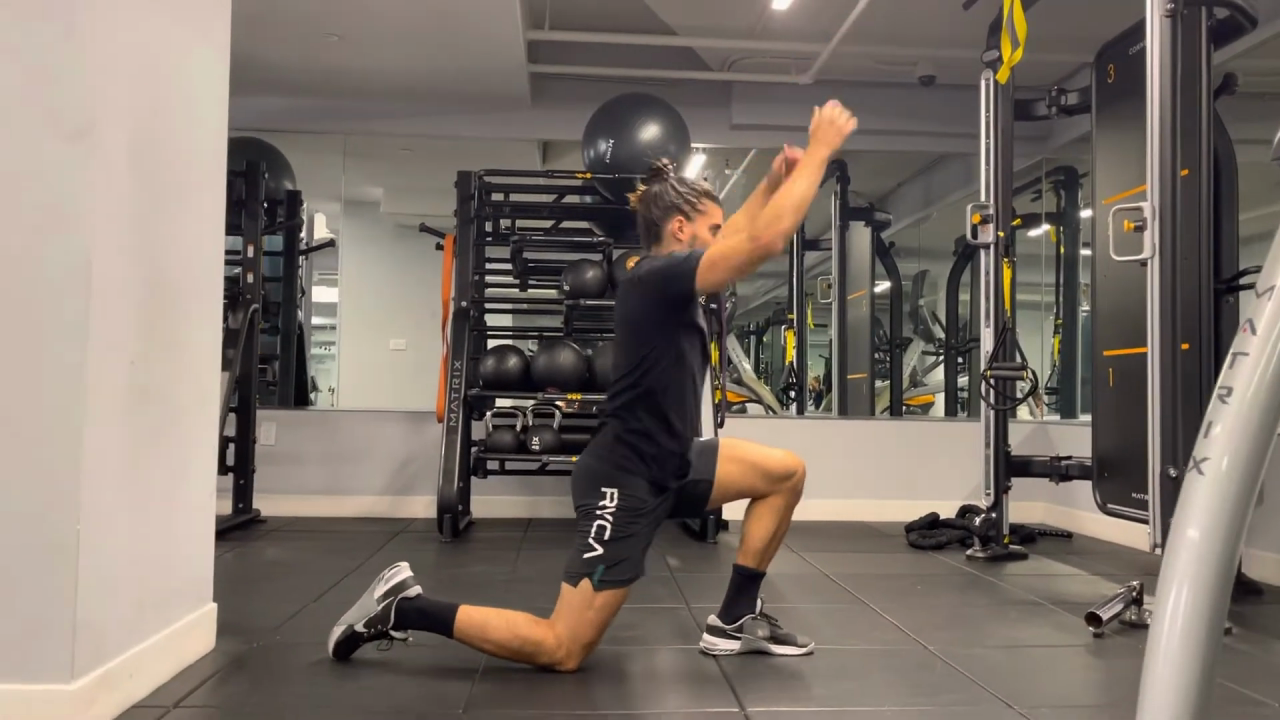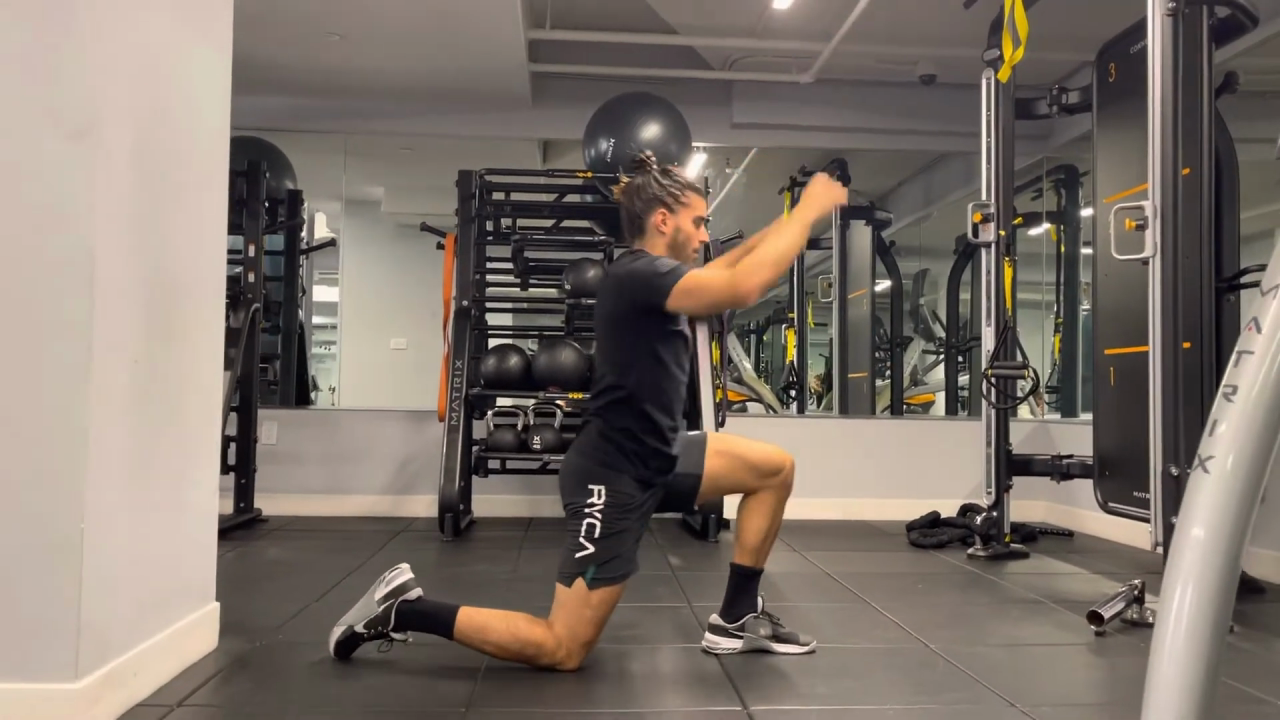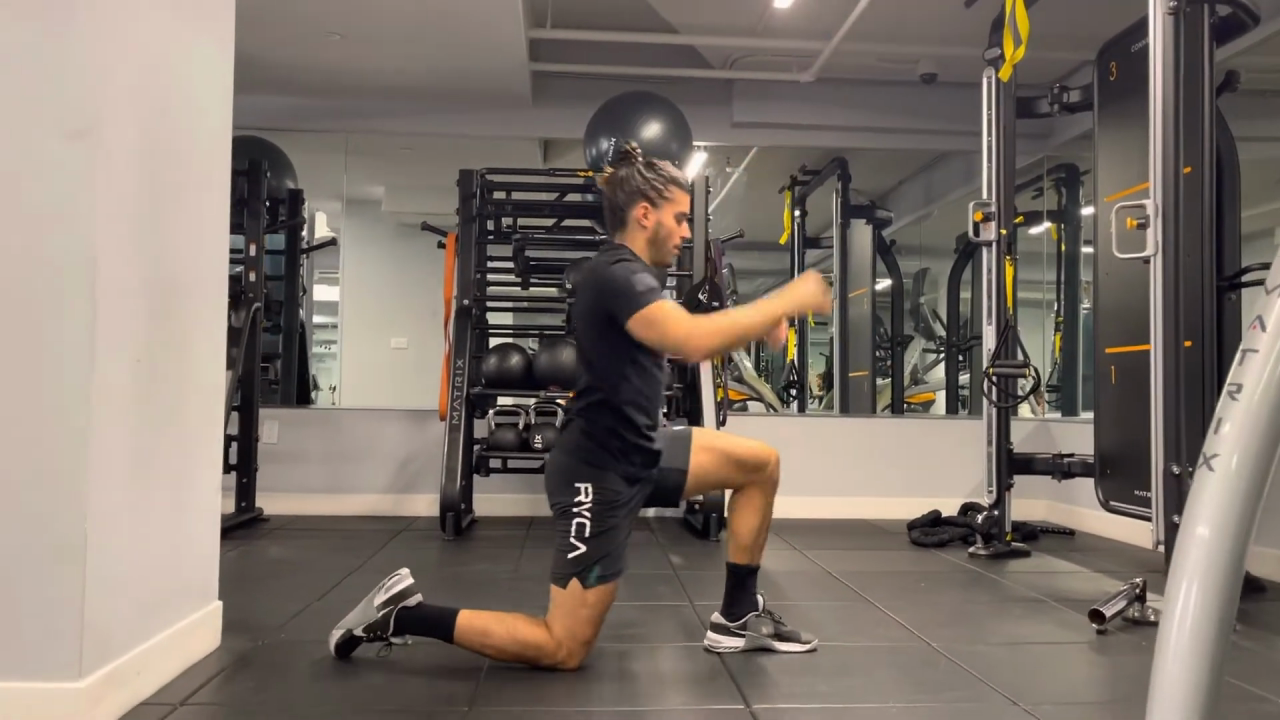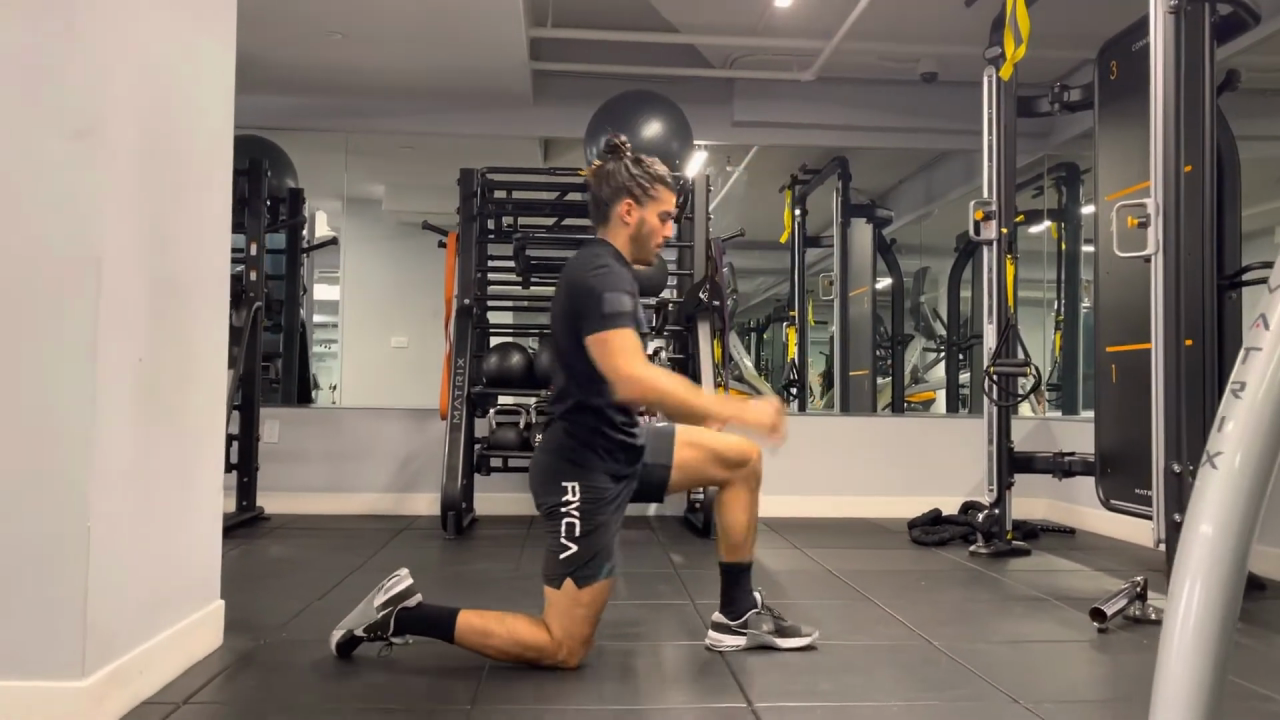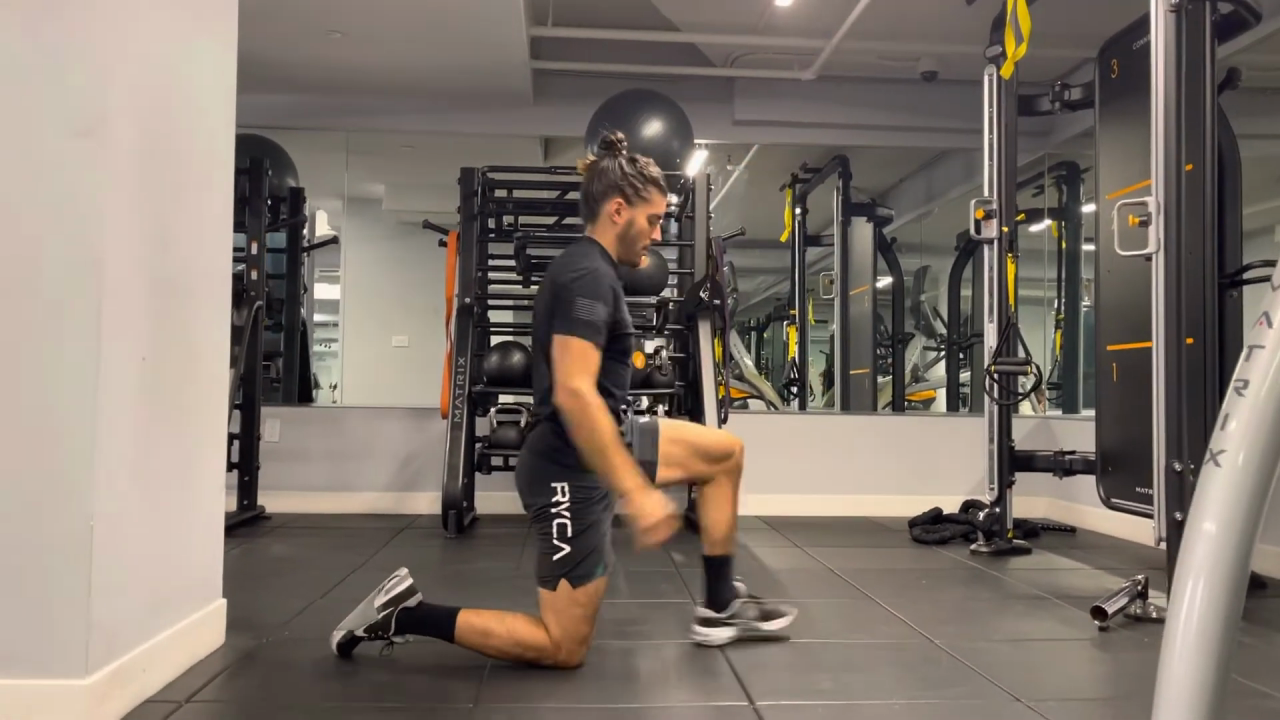
dt=0.1s
person 1, frame 1
left shoulder: (665, 280)
right shoulder: (657, 277)
left elbow: (744, 240)
right elbow: (764, 241)
left wrist: (771, 185)
right wrist: (823, 149)
left hip: (667, 463)
right hip: (624, 482)
left knee: (785, 473)
right knee: (562, 649)
left ankle: (734, 620)
right ankle: (403, 607)
person 1, frame 2
left shoulder: (650, 272)
right shoulder: (637, 274)
left elbow: (718, 275)
right elbow: (741, 288)
left wrist: (768, 238)
right wrist: (810, 207)
left hip: (654, 458)
right hip: (611, 476)
left knee: (775, 467)
right knee: (562, 649)
left ankle: (736, 620)
right ankle: (407, 610)
person 1, frame 3
left shoulder: (627, 270)
right shoulder: (619, 276)
left elbow: (678, 339)
right elbow: (696, 342)
left wrist: (764, 314)
right wrist: (786, 300)
right hip: (600, 471)
left knee: (760, 463)
right knee: (564, 648)
left ankle: (739, 617)
right ankle: (403, 616)
person 1, frame 4
left shoulder: (607, 268)
right shoulder: (598, 277)
left elbow: (630, 377)
right elbow: (634, 381)
left wrist: (721, 407)
right wrist: (737, 411)
left hip: (622, 449)
right hip: (584, 471)
left knee: (740, 458)
right knee: (563, 648)
left ankle: (737, 613)
right ankle: (403, 615)
person 1, frame 5
left shoulder: (594, 268)
right shoulder: (584, 278)
right elbow: (574, 395)
right wrist: (639, 491)
left hip: (602, 449)
right hip: (568, 470)
left knee: (725, 451)
right knee: (565, 644)
left ankle: (721, 605)
right ankle: (404, 615)
